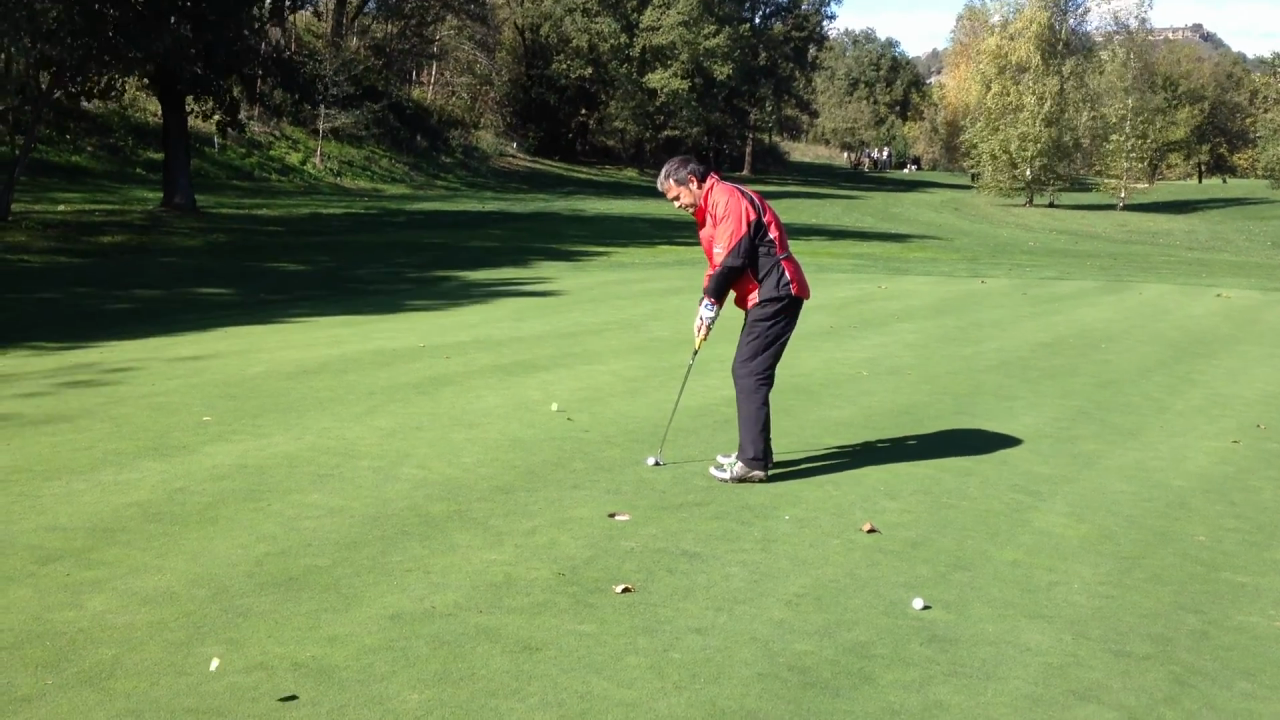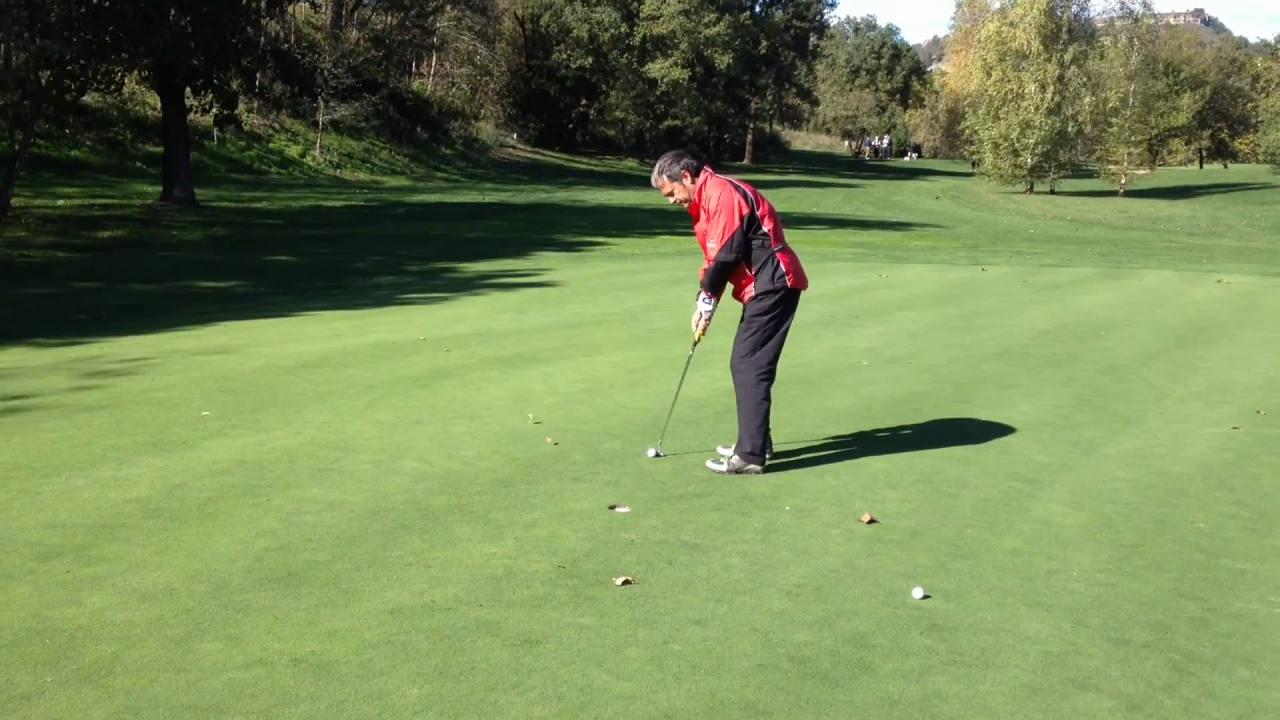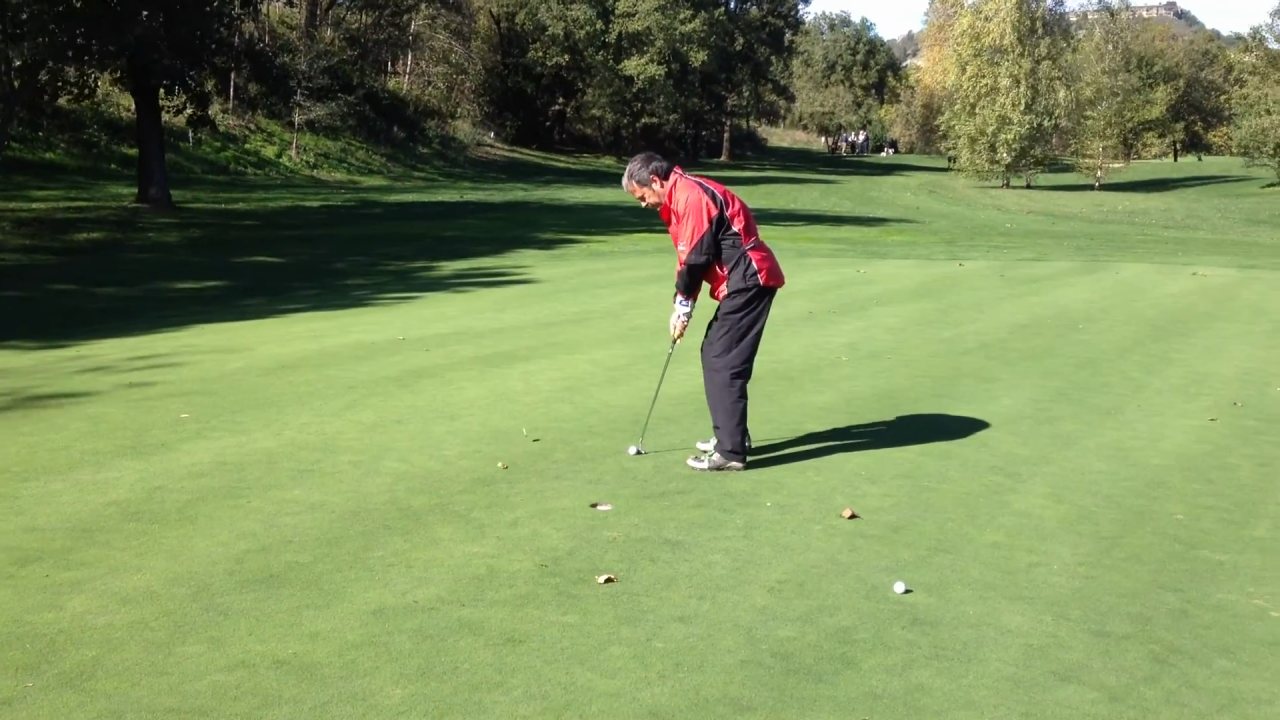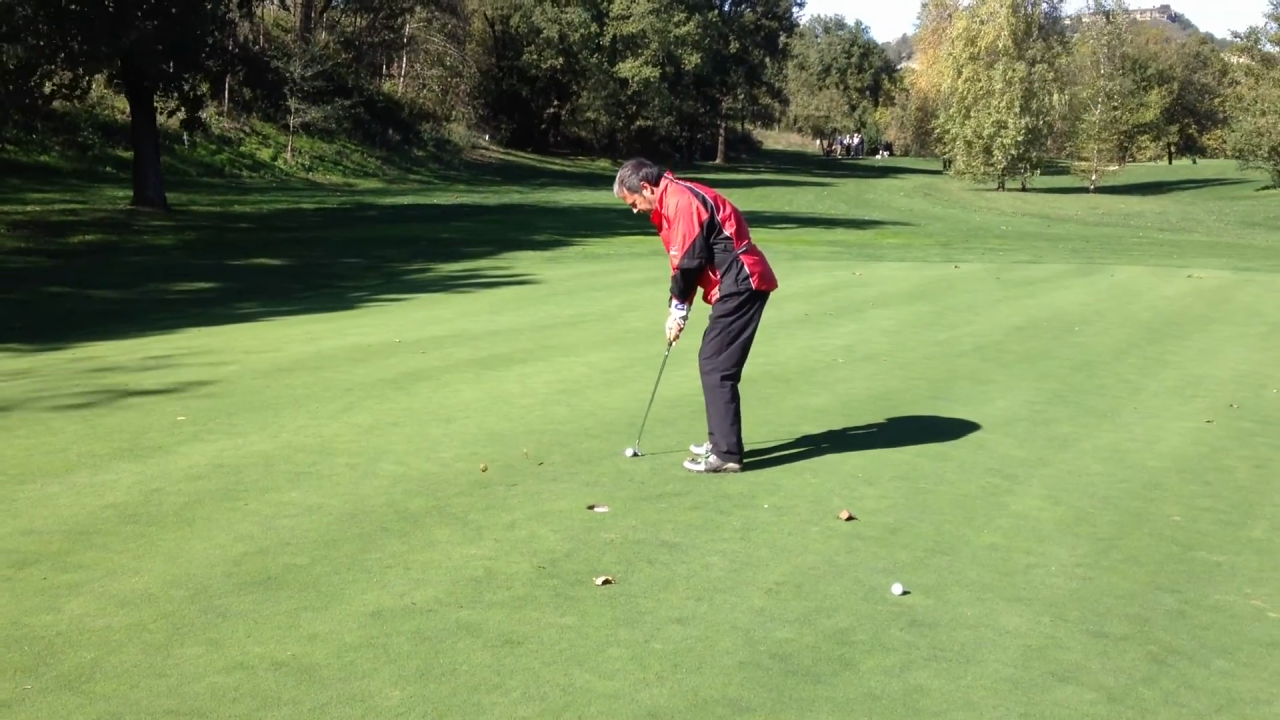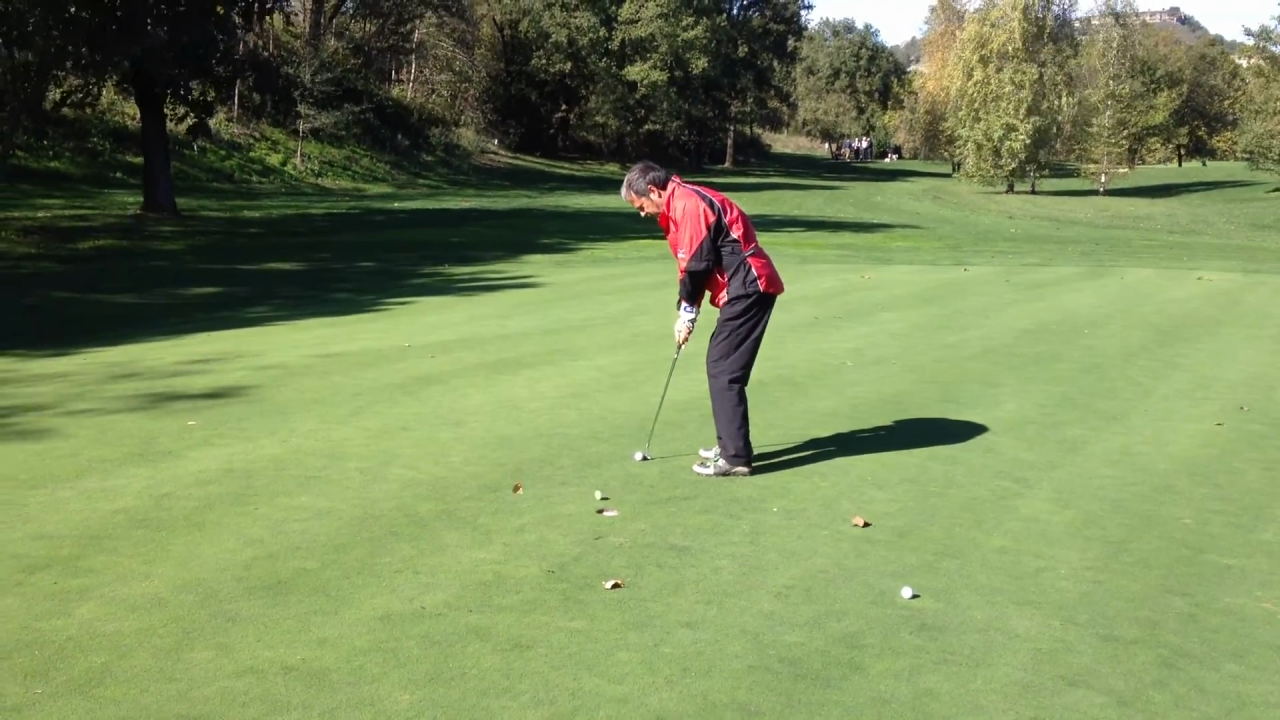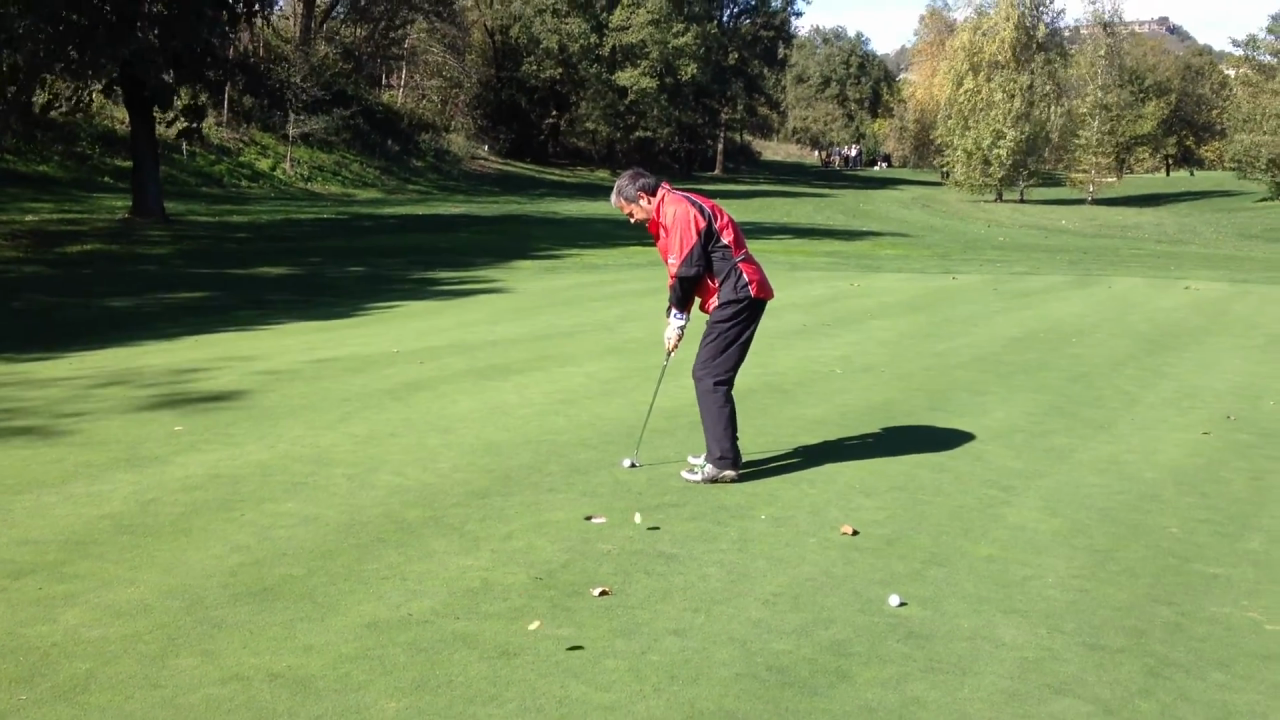
dt=0.2s
person 1, frame 1
left shoulder: (728, 199)
right shoulder: (707, 209)
left elbow: (732, 260)
right elbow: (717, 263)
left wrist: (710, 303)
right wrist: (706, 308)
left hip: (776, 291)
right hip: (764, 295)
left knee: (749, 371)
right knee: (747, 370)
left ankle: (753, 461)
right ankle: (755, 450)
person 1, frame 2
left shoulder: (720, 193)
right shoulder: (703, 200)
left elbow: (725, 254)
right elbow: (714, 256)
left wrist: (707, 298)
right wrist: (704, 304)
left hip: (773, 283)
right hip: (764, 285)
left knee: (748, 365)
right knee: (746, 362)
left ankle: (751, 455)
right ankle: (756, 441)
person 1, frame 3
left shoulder: (690, 195)
right shoulder: (680, 197)
left elbow: (697, 256)
right elbow: (690, 257)
left wrist: (684, 302)
right wrist: (681, 304)
left hip: (749, 279)
right hip: (744, 280)
left knee: (725, 362)
right knee: (714, 353)
left ankle: (731, 451)
right ankle: (729, 434)
person 1, frame 4
left shoulder: (680, 201)
right shoulder: (671, 202)
left elbow: (689, 262)
right elbow: (683, 261)
left wrist: (678, 307)
right wrist: (676, 309)
left hip: (741, 283)
right hip: (738, 284)
left knee: (716, 366)
right knee: (713, 361)
left ankle: (726, 453)
right ankle: (723, 440)
person 1, frame 5
left shoulder: (687, 204)
right shoulder: (679, 205)
left elbow: (697, 264)
right elbow: (691, 264)
left wrist: (687, 310)
right wrist: (685, 311)
left hip: (747, 287)
right hip: (744, 288)
left knee: (723, 370)
right knee: (721, 366)
left ankle: (735, 457)
right ankle: (732, 444)
person 1, frame 6
left shoulder: (677, 209)
right shoulder: (669, 211)
left elbow: (687, 270)
right elbow: (681, 270)
left wrist: (677, 318)
right wrist: (675, 318)
left hip: (738, 293)
right hip: (735, 293)
left knee: (708, 374)
right knee: (712, 372)
left ankle: (723, 462)
right ankle: (721, 451)
